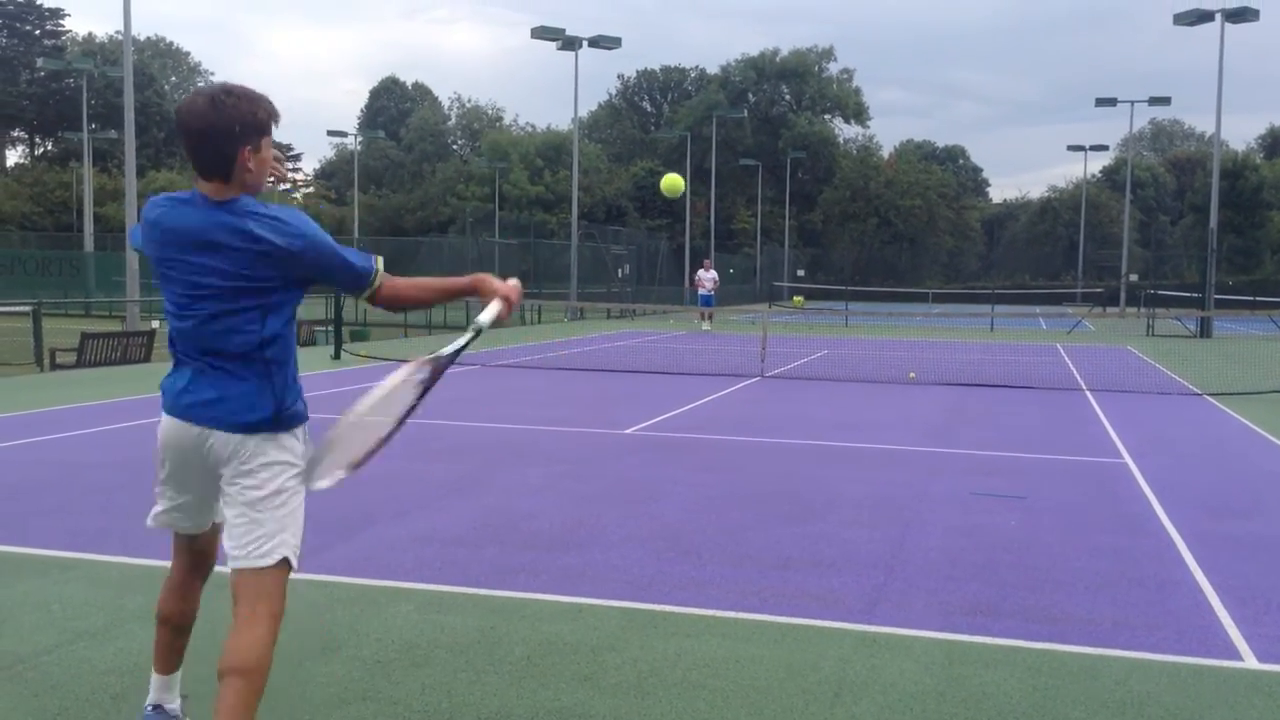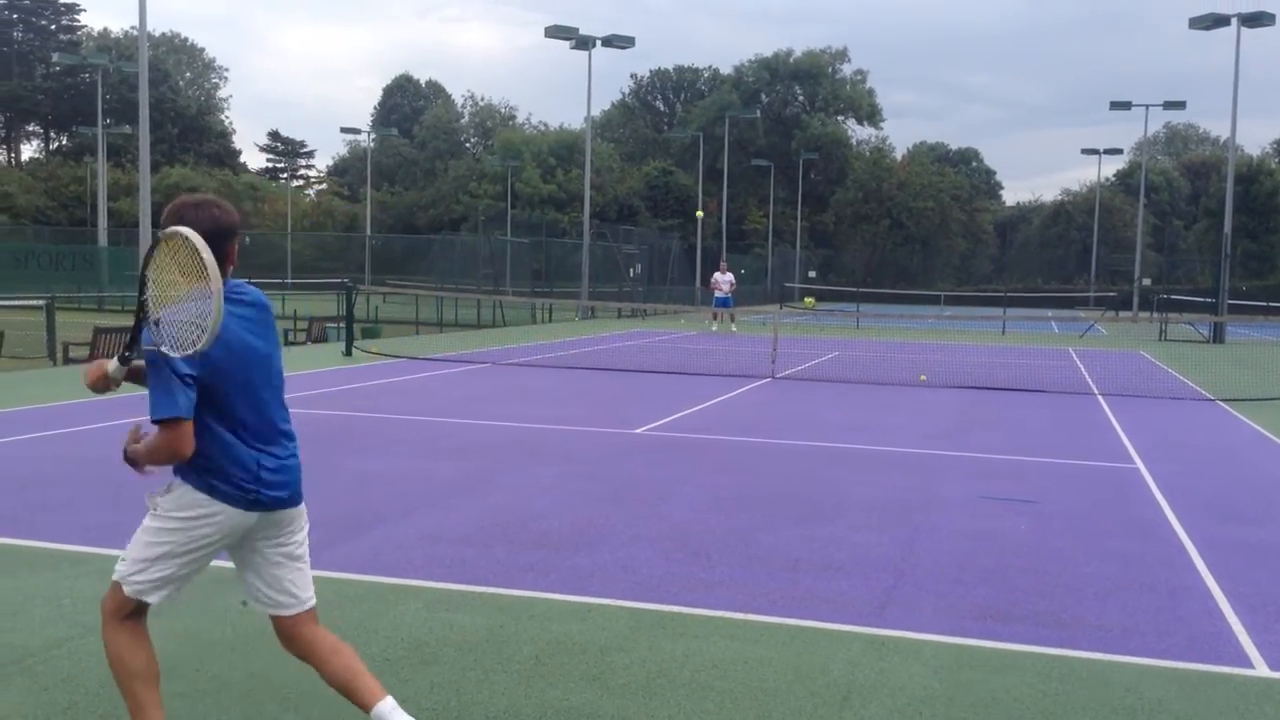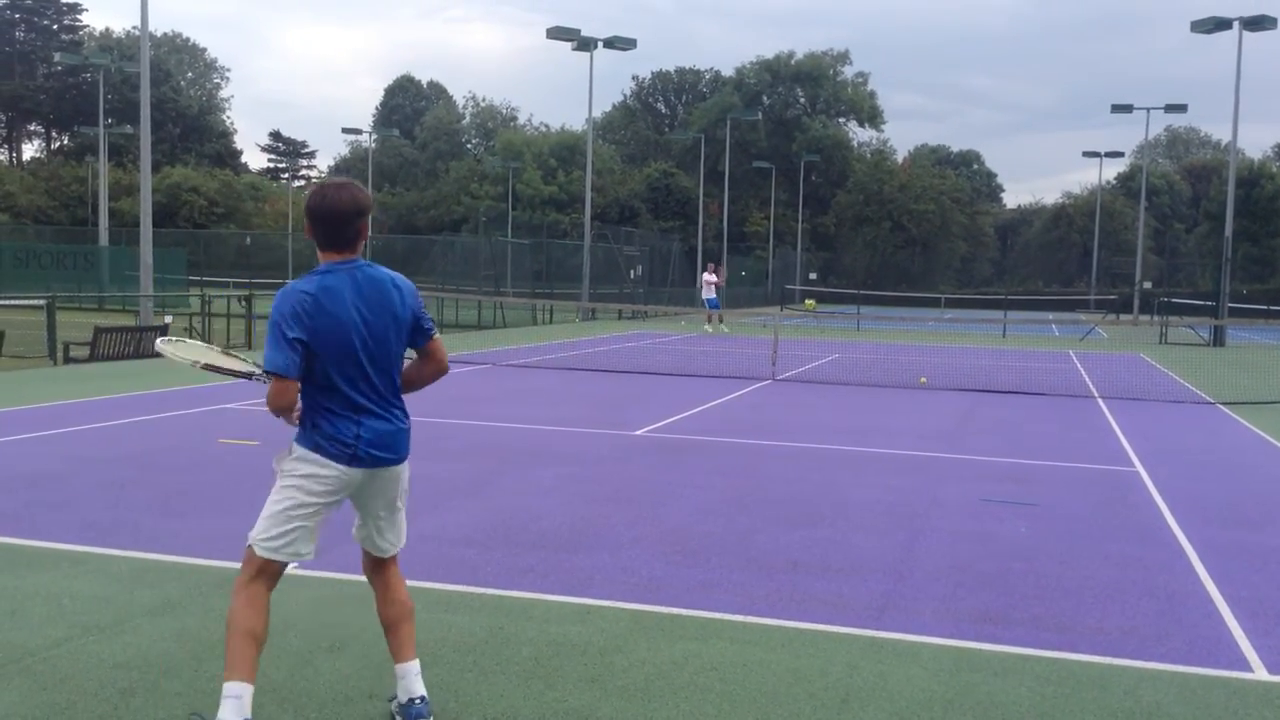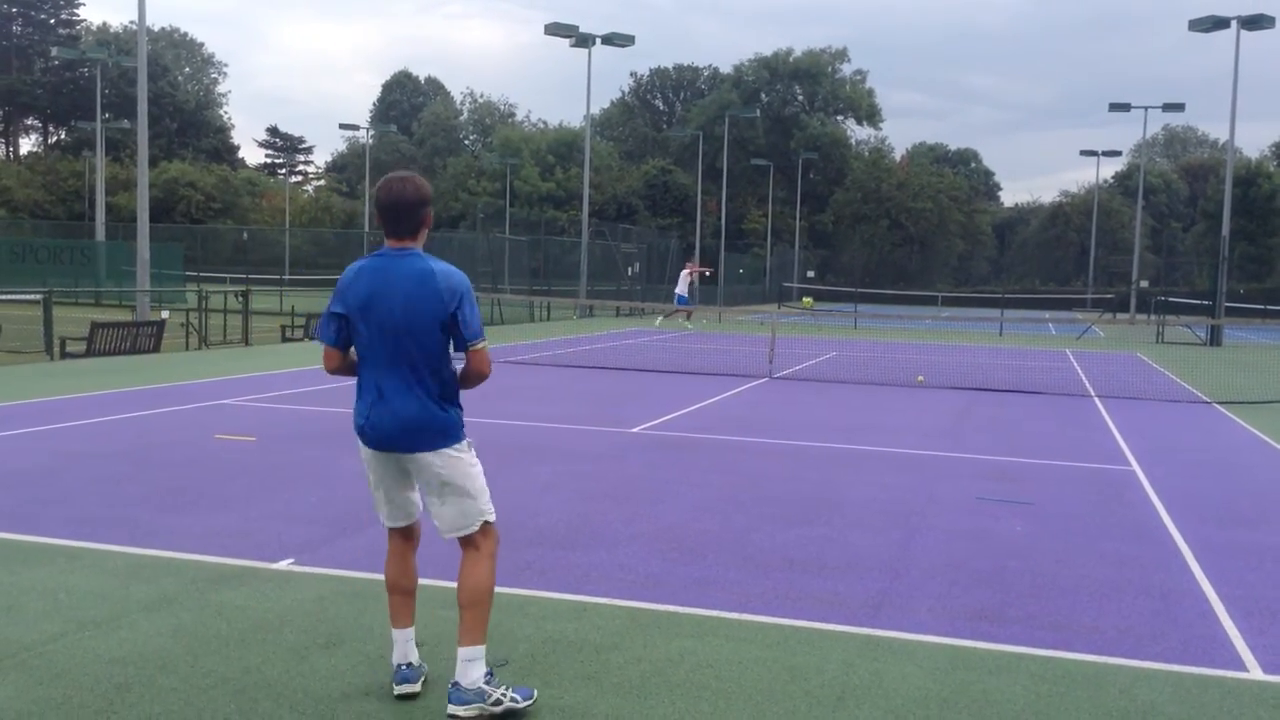
dt=0.4s
person 1, frame 1
left shoulder: (158, 216)
right shoulder: (286, 234)
right elbow: (388, 293)
left wrist: (242, 189)
right wrist: (477, 285)
left hip: (183, 419)
right hip: (259, 430)
left knee: (191, 562)
right knee: (257, 604)
person 1, frame 2
right shoulder: (254, 302)
left elbow: (180, 445)
left wrist: (137, 452)
right wrist: (124, 370)
left hip: (209, 496)
right hip: (279, 493)
left knee: (120, 613)
right knee: (300, 631)
person 1, frame 3
left shoulder: (296, 301)
right shoulder: (399, 288)
left elbow: (282, 399)
right elbow: (436, 364)
left wrist: (286, 408)
left hip: (322, 456)
right hip: (388, 452)
left knee: (255, 578)
right knee: (384, 567)
person 1, frame 4
left shoulder: (353, 280)
right shoulder: (450, 282)
left elbow: (334, 362)
right elbow: (480, 368)
left hip: (377, 432)
right hip: (436, 433)
left knee: (402, 536)
right knee: (480, 543)
left ankle: (405, 663)
